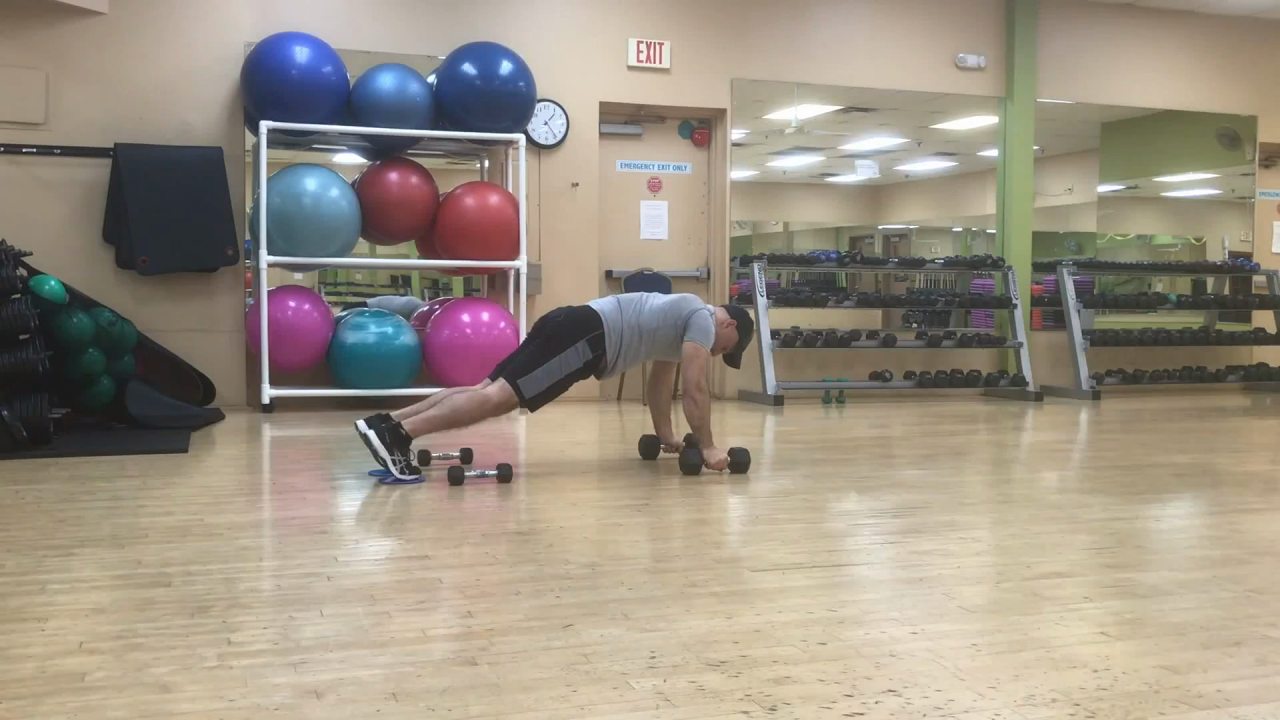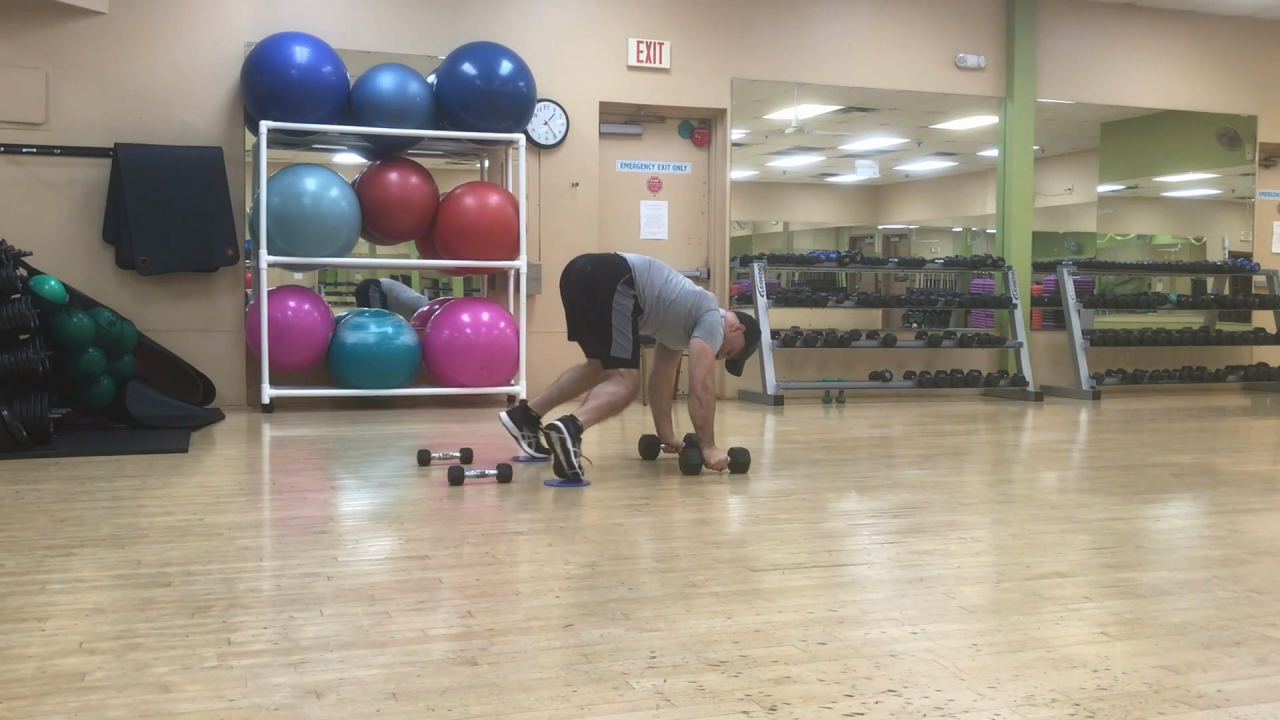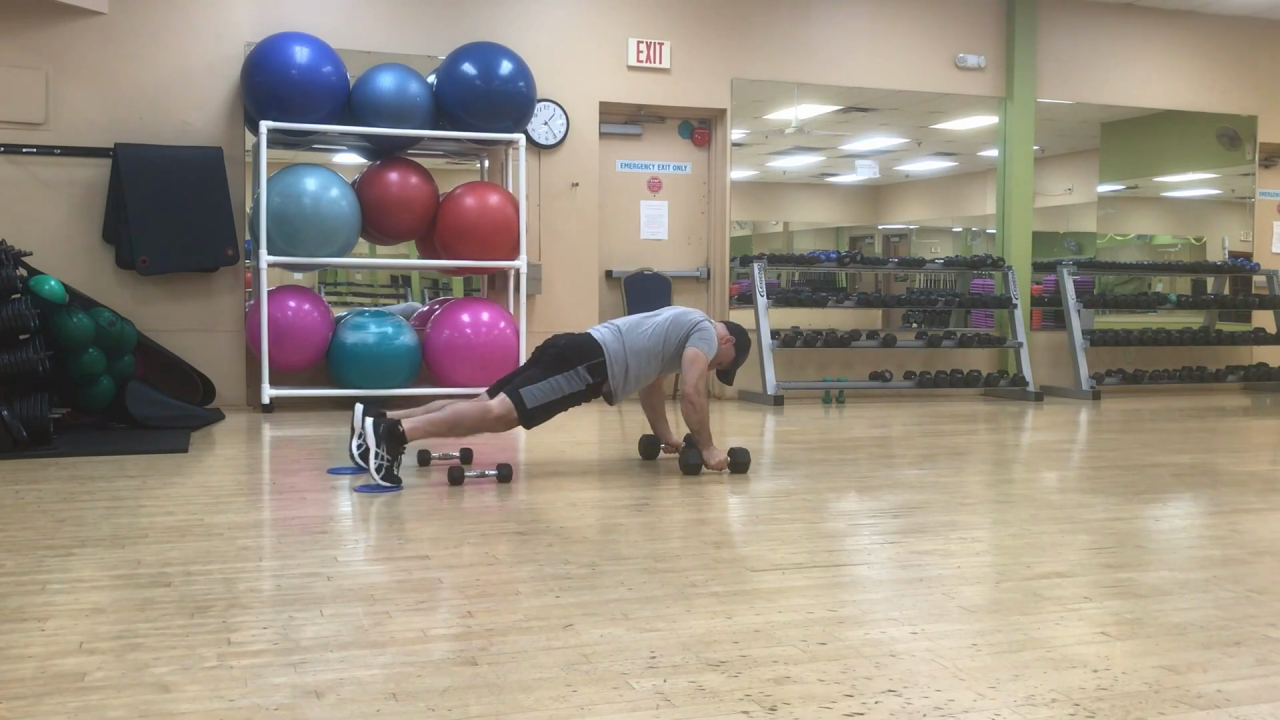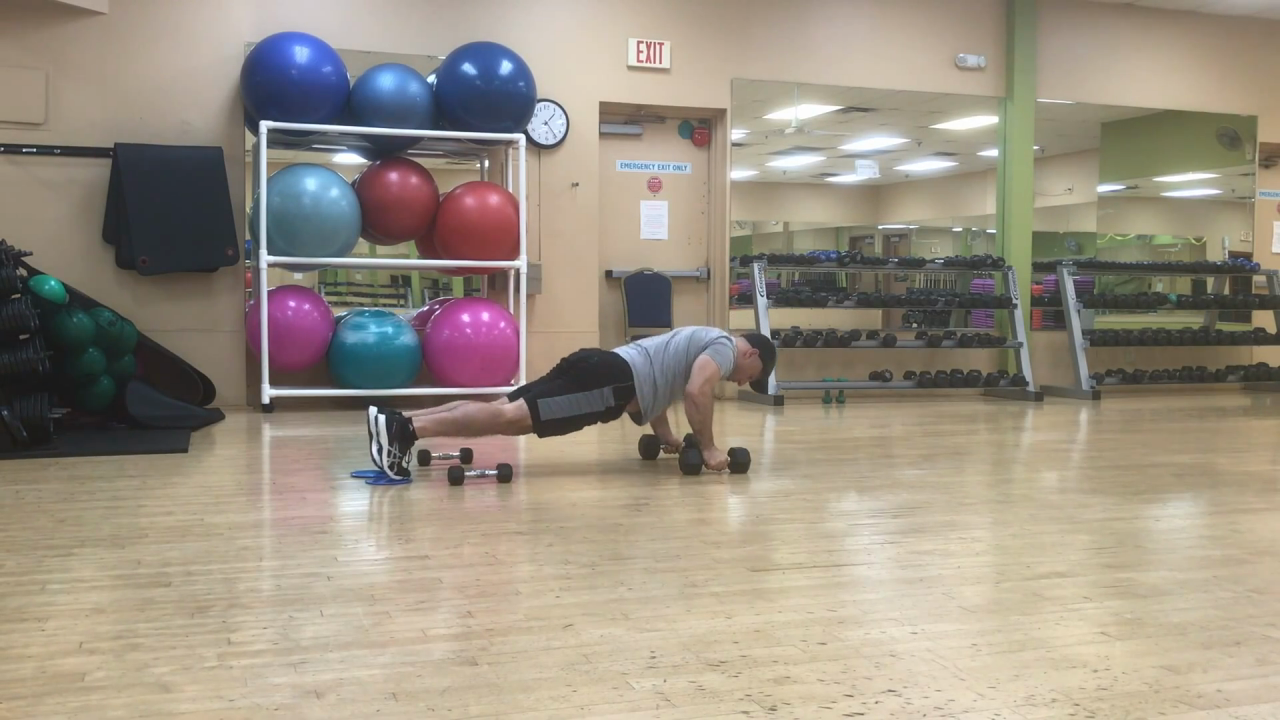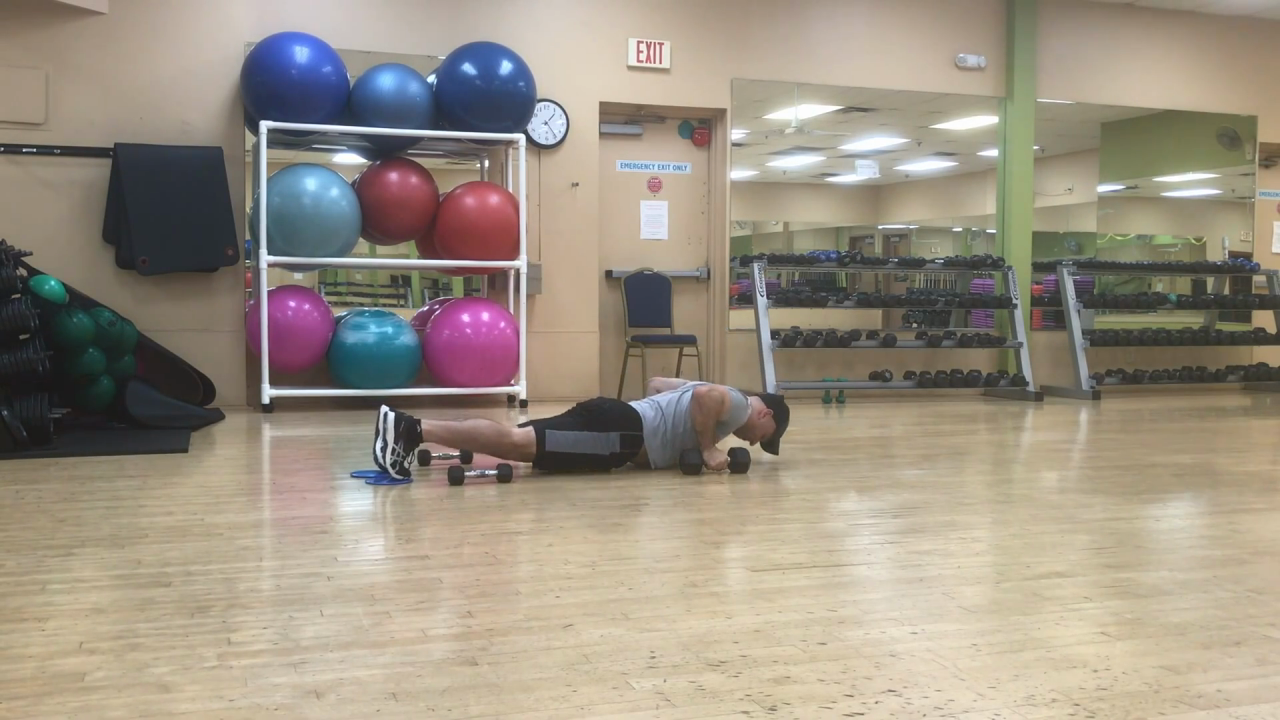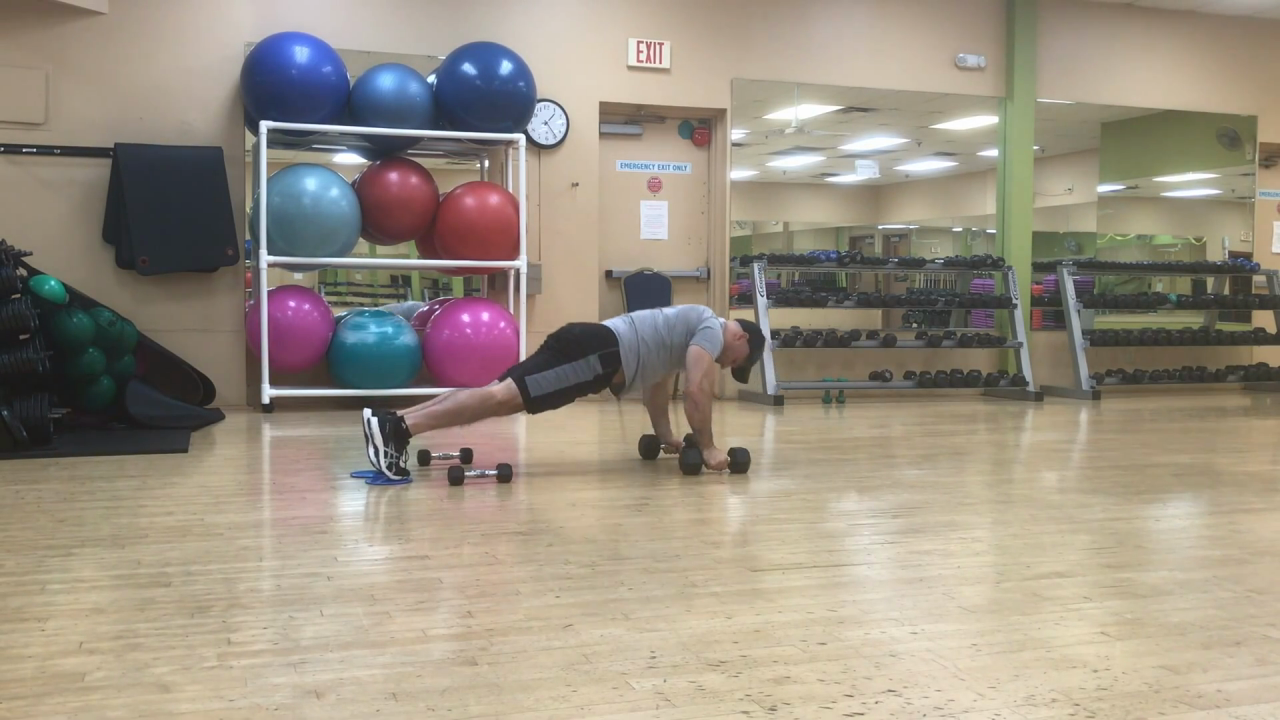
dt=0.7s
person 1, frame 1
left shoulder: (681, 319)
right shoulder: (702, 320)
left elbow: (660, 380)
right elbow: (694, 388)
left wrist: (666, 436)
right wrist: (707, 446)
left hip: (579, 330)
right hip: (585, 336)
left knee: (488, 389)
right knee: (498, 397)
left ankle: (386, 424)
right ankle: (398, 433)
person 1, frame 2
left shoulder: (687, 323)
right shoulder: (712, 320)
left elbow: (661, 378)
right elbow: (701, 386)
left wrist: (666, 435)
right wrist: (708, 446)
right hip: (611, 280)
left knee: (602, 367)
right knee: (624, 381)
left ankle: (525, 415)
right ankle: (571, 427)
person 1, frame 3
left shoulder: (682, 326)
right shoulder: (705, 332)
left elbow: (650, 383)
right elbow: (692, 392)
left wrist: (666, 437)
right wrist: (707, 448)
left hip: (581, 352)
right hip: (590, 362)
left knee: (485, 404)
right knee: (499, 413)
left ankle: (381, 419)
right ankle: (393, 433)
person 1, frame 4
left shoulder: (705, 341)
right shoulder: (724, 348)
right elbow: (695, 392)
left wrist: (665, 435)
right wrist: (707, 448)
left hip: (603, 369)
right hip: (613, 382)
left knee: (504, 409)
right knee: (512, 418)
left ankle: (399, 421)
right ankle: (406, 429)
person 1, frame 5
left shoulder: (722, 399)
right shoulder: (739, 407)
left elbow: (656, 382)
right elbow: (704, 395)
left wrist: (672, 434)
right wrist: (706, 449)
left hip: (619, 421)
right hip: (623, 433)
left knee: (516, 437)
right knee: (517, 443)
left ankle: (409, 425)
right ankle: (414, 429)
person 1, frame 6
left shoulder: (693, 331)
right shoulder: (712, 330)
left elbow: (657, 381)
right elbow: (696, 390)
left wrist: (665, 436)
right wrist: (707, 447)
left hip: (595, 349)
right hip: (600, 353)
left knee: (500, 395)
right knee: (503, 398)
left ankle: (393, 421)
right ankle: (399, 428)
